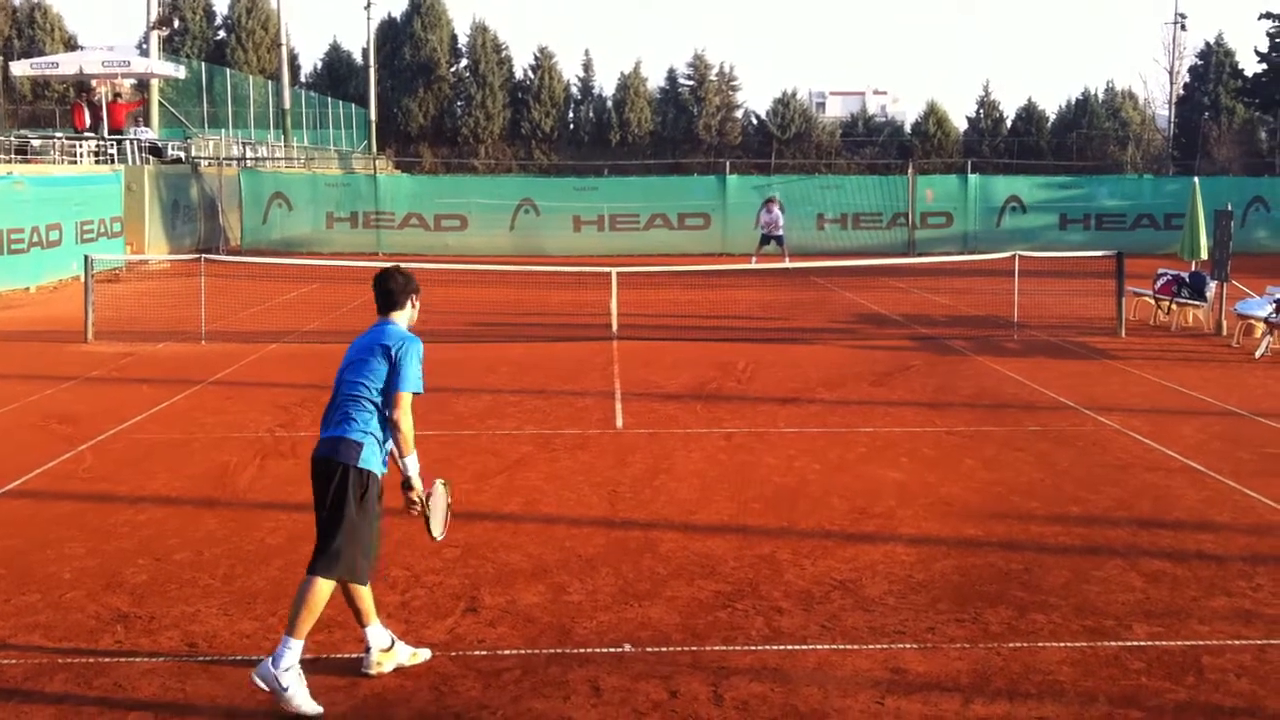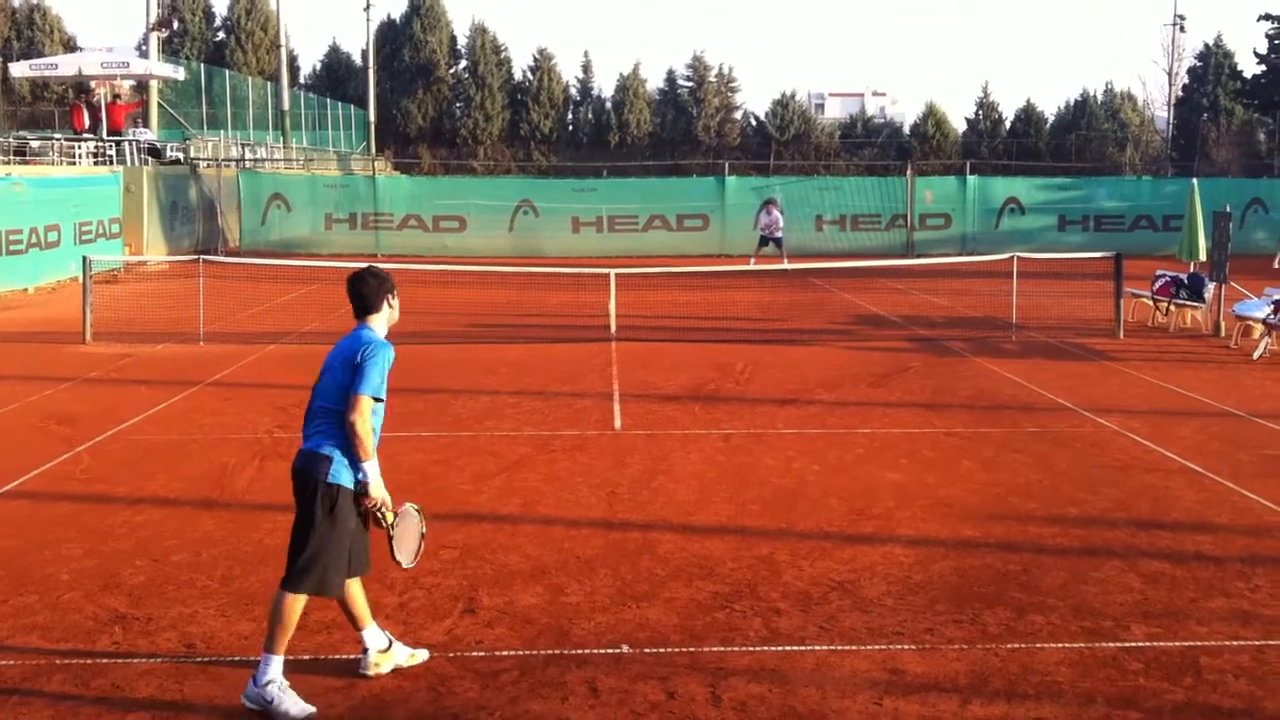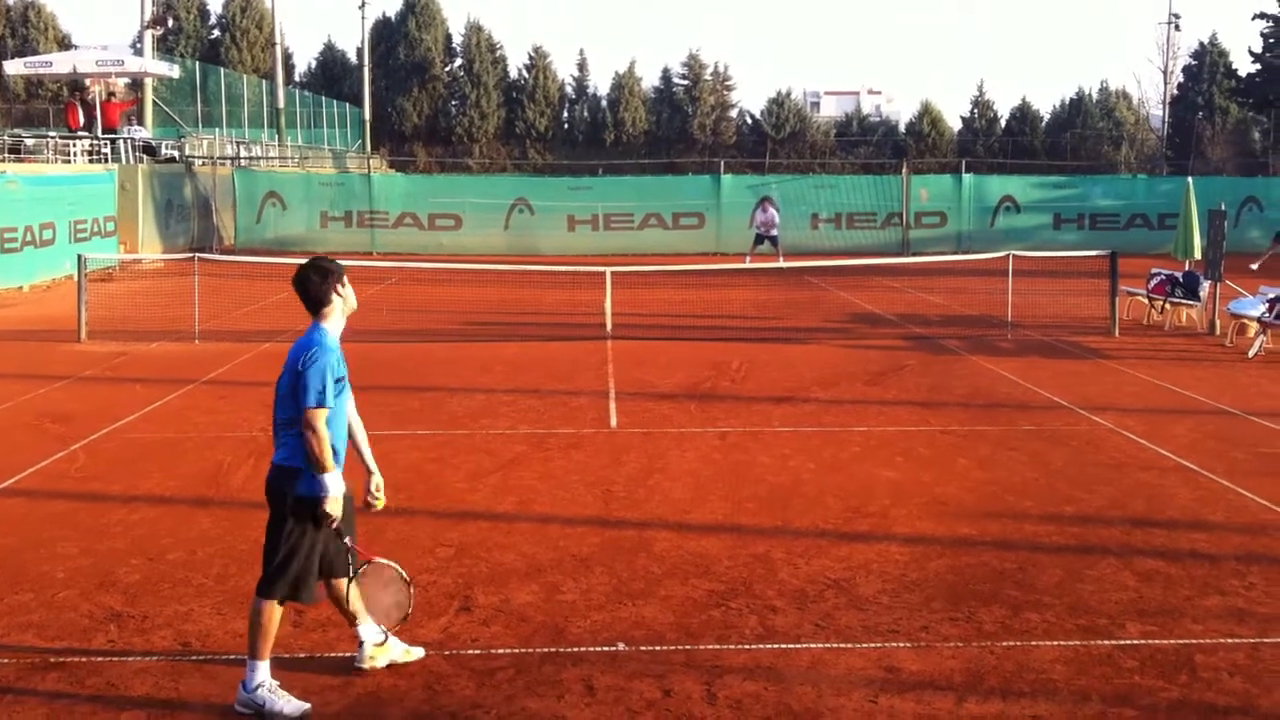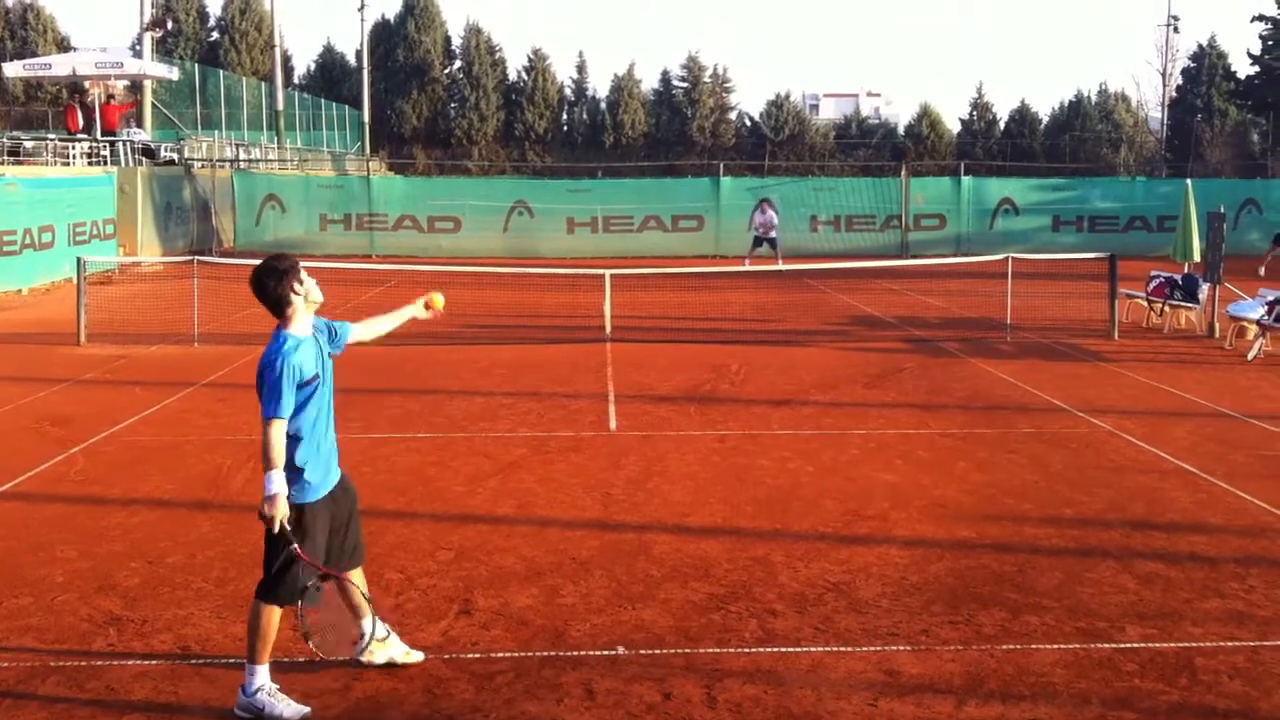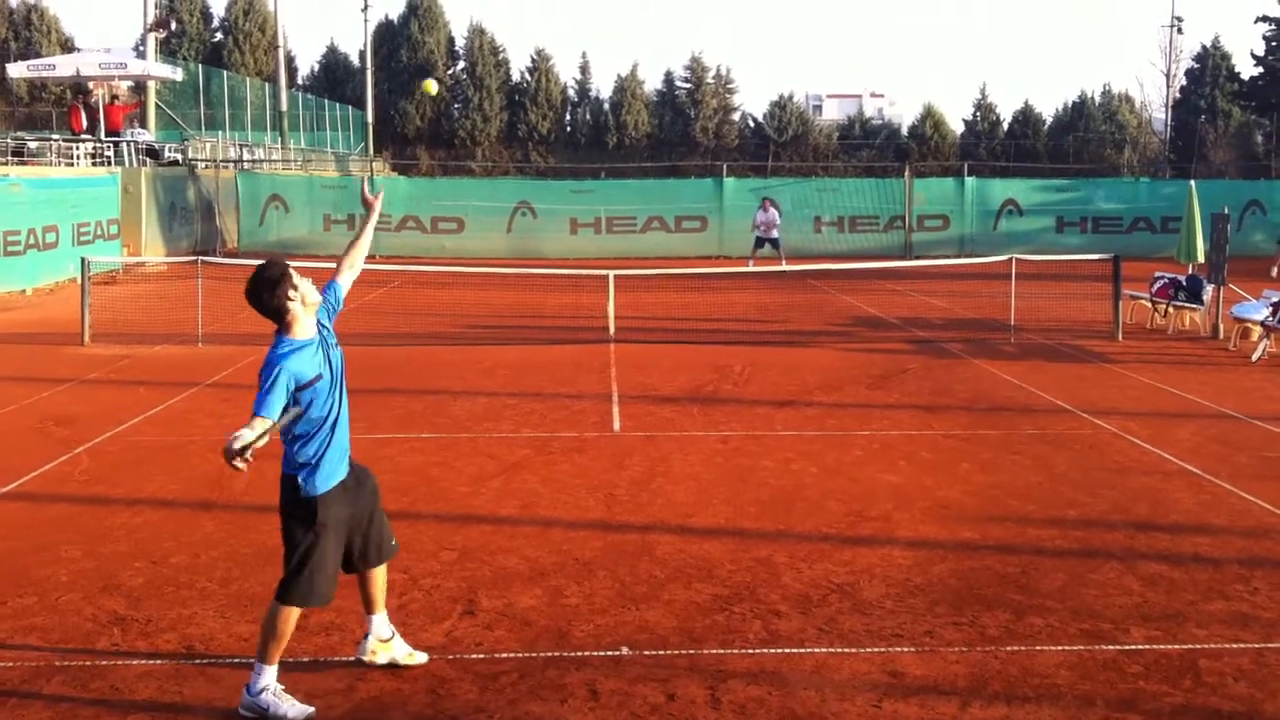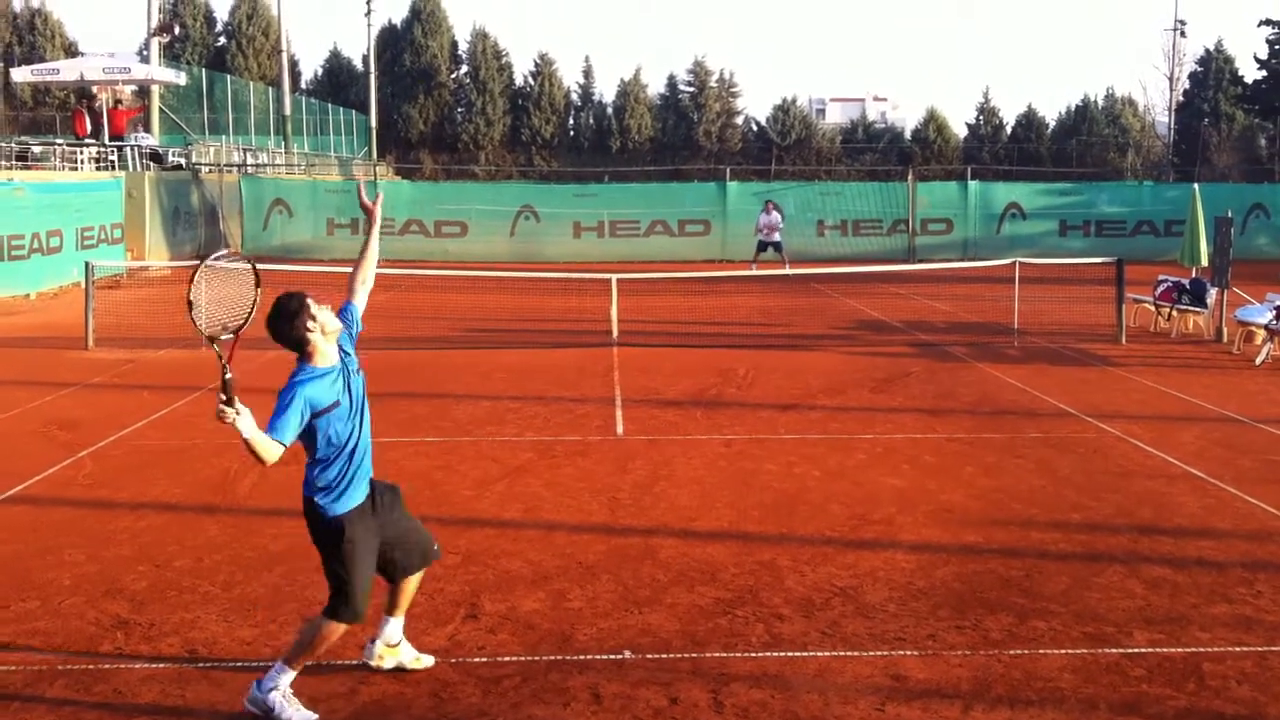
dt=0.2s
person 1, frame 1
left shoulder: (364, 342)
right shoulder: (407, 343)
right elbow: (399, 415)
left wrist: (398, 466)
right wrist: (411, 471)
left hip: (333, 454)
right hip: (355, 460)
left knee: (353, 559)
right knee: (333, 563)
left ankle: (381, 647)
right ankle: (281, 665)
person 1, frame 2
left shoulder: (350, 346)
right shoulder: (378, 349)
right elbow: (358, 418)
left wrist: (372, 483)
right wrist: (372, 476)
left hip: (329, 472)
right hip: (331, 473)
left knee: (346, 565)
right knee: (304, 576)
left ankle: (379, 649)
right ankle: (265, 682)
person 1, frame 3
left shoulder: (326, 346)
right shoulder: (320, 350)
left elbow: (348, 412)
right elbow: (314, 425)
left wrist: (372, 468)
right wrist: (331, 486)
left hip: (326, 483)
right hip: (301, 483)
left knee: (338, 565)
right knee: (280, 582)
left ankle: (374, 644)
person 1, frame 4
left shoulder: (316, 332)
right shoulder: (282, 359)
left elbow: (361, 330)
right elbow: (274, 428)
left wrist: (409, 312)
right wrist: (276, 491)
left hip: (329, 480)
right hip: (300, 489)
left knee: (348, 557)
right knee: (279, 586)
left ankle: (376, 637)
person 1, frame 5
left shoulder: (321, 319)
right shoulder: (284, 363)
left elbow: (348, 269)
right elbow: (261, 423)
left wrist: (372, 216)
right wrist: (240, 445)
left hip: (345, 474)
right hip: (312, 490)
left knee: (375, 554)
right knee: (301, 588)
left ankle: (379, 640)
person 1, frame 6
left shoulder: (343, 344)
right shoulder: (302, 391)
left elbow: (362, 283)
right elbow: (269, 450)
left wrist: (374, 225)
right wrist: (243, 423)
left hip: (369, 494)
right hip: (337, 510)
left knee: (416, 557)
right knee: (347, 609)
left ankle: (388, 644)
